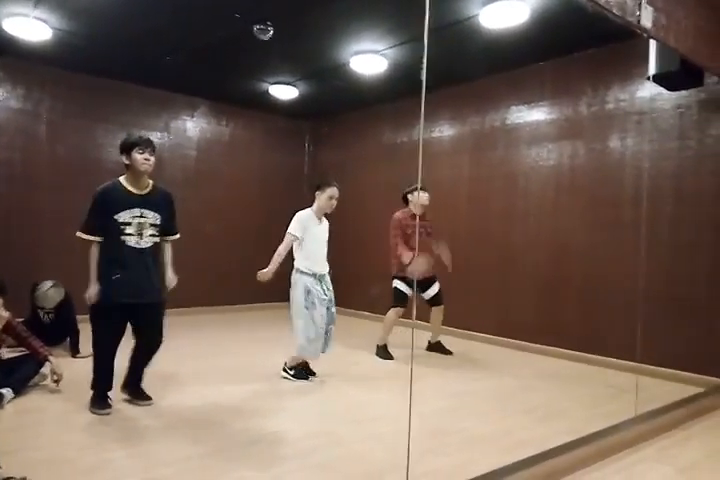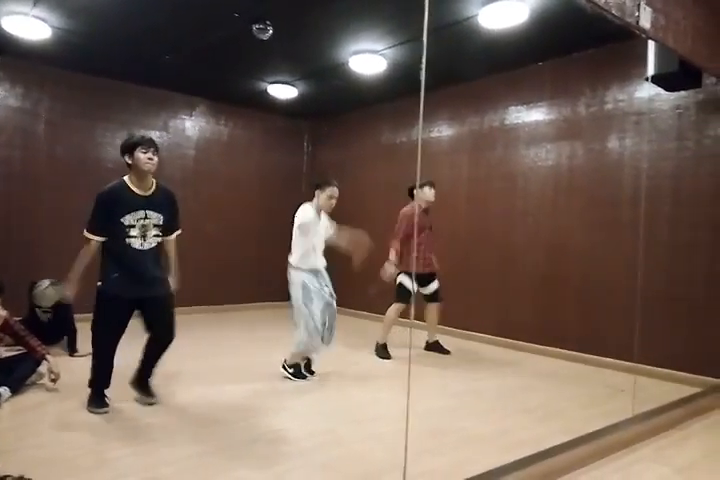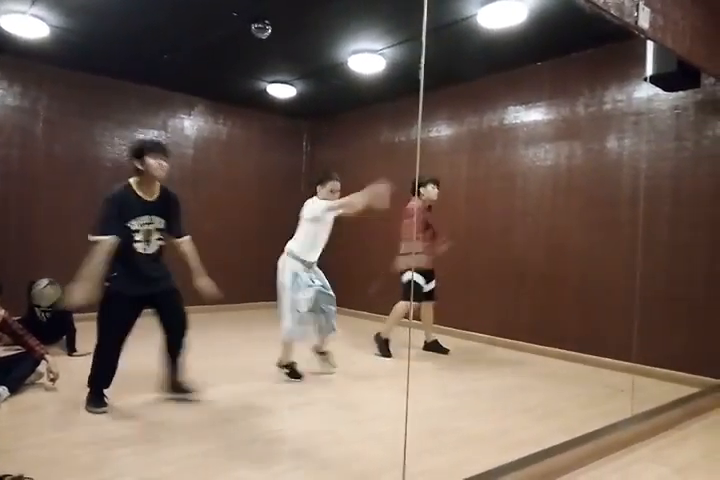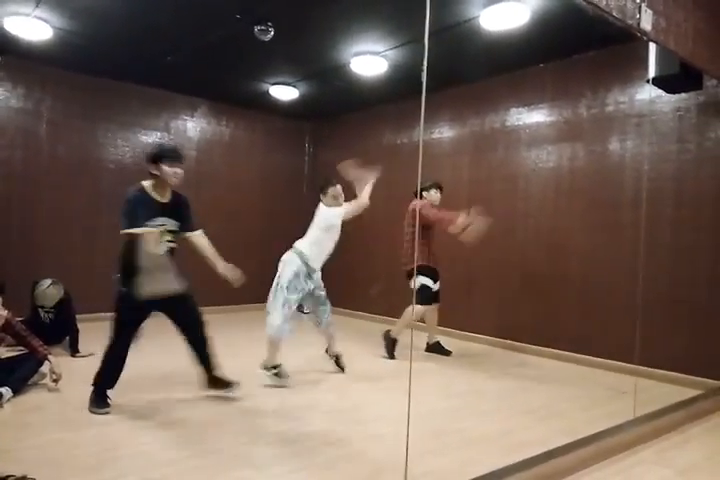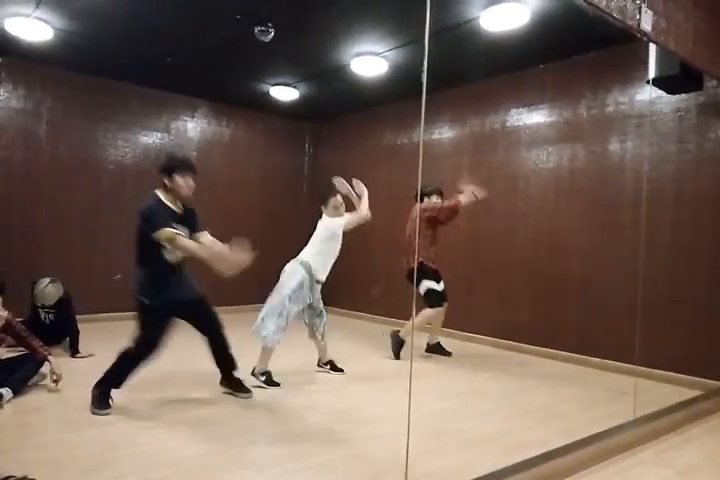
dt=0.1s
person 1, frame 1
left shoulder: (163, 198)
right shoulder: (107, 195)
left elbow: (167, 238)
right elbow: (93, 240)
left wrist: (168, 272)
right wrist: (93, 282)
left hip: (150, 285)
right hip: (114, 285)
left knee: (151, 339)
right knee: (106, 340)
left ankle: (132, 384)
right ankle: (100, 392)
person 1, frame 2
left shoulder: (166, 197)
right shoulder: (111, 195)
left elbow: (169, 238)
right elbow: (94, 241)
left wrist: (172, 273)
right wrist: (73, 280)
left hip: (153, 281)
right hip: (117, 282)
left knee: (164, 333)
right knee: (106, 338)
left ankle: (142, 380)
right ankle: (97, 391)
person 1, frame 3
left shoulder: (169, 200)
right shoulder: (119, 198)
left elbow: (180, 239)
right elbow: (106, 242)
left wrist: (199, 275)
right wrist: (85, 281)
left hip: (156, 276)
right hip: (122, 280)
left knee: (177, 325)
right knee: (112, 337)
left ankle: (173, 380)
right ankle: (96, 391)
person 1, frame 4
left shoulder: (180, 202)
right shoulder: (137, 199)
left elbow: (196, 236)
right elbow: (145, 238)
left wrist: (221, 266)
right wrist: (157, 274)
left hip: (170, 279)
right hip: (137, 281)
left knee: (194, 326)
right knee: (122, 338)
left ankle: (212, 376)
right ankle: (100, 390)
person 1, frame 5
left shoulder: (187, 211)
right shoulder: (154, 210)
left elbow: (205, 239)
right elbow: (177, 241)
left wrist: (231, 254)
right wrist: (218, 258)
left hip: (180, 285)
right hip: (154, 289)
left knee: (214, 328)
right knee: (147, 344)
left ankle: (229, 378)
right ankle: (103, 388)
person 2, frame 1
left shoulder: (325, 223)
right shoulder: (303, 217)
right elbow: (286, 244)
right wrist: (271, 268)
left hip: (322, 279)
right hip: (305, 279)
left knee: (326, 323)
right knee: (311, 325)
left ankle: (302, 360)
right ankle: (291, 365)
person 2, frame 2
left shoulder: (323, 217)
right shoulder: (305, 212)
left elbow: (332, 237)
left wrist: (355, 246)
left hip: (318, 273)
right hip: (301, 273)
left knee: (327, 315)
right knee: (311, 321)
left ankle: (304, 356)
right ankle: (290, 363)
person 2, frame 3
left shoulder: (329, 209)
right shoulder: (313, 205)
left elbow: (353, 207)
right elbow: (337, 204)
left wrist: (373, 197)
right wrist: (369, 193)
left hip: (310, 266)
right hip: (294, 264)
left knee: (327, 304)
right knee: (297, 312)
left ankle: (321, 348)
right ankle: (285, 361)
person 2, frame 4
left shoulder: (336, 212)
right shoulder: (329, 214)
left elbow: (358, 204)
right elbow: (361, 204)
left wrist: (360, 181)
right wrist: (368, 183)
left hip: (311, 268)
right hip: (297, 264)
left knee: (322, 307)
right knee: (282, 309)
left ankle: (332, 351)
right ankle: (271, 364)
person 2, frame 5
left shoulder: (337, 221)
right shoulder: (329, 224)
left elbow: (363, 215)
right elbow: (363, 215)
left wrist: (351, 193)
right wrist: (364, 193)
left hip: (311, 279)
right hip: (300, 274)
left knee: (317, 317)
right knee: (279, 317)
left ankle: (324, 360)
right ankle: (260, 369)
person 3, frame 1
left shoulder: (425, 219)
right shoulder: (400, 217)
right elbow: (396, 244)
left wrist: (440, 250)
right wrist: (410, 260)
left hip: (426, 272)
right hip: (405, 272)
left knee: (438, 305)
right knee: (398, 308)
left ankle: (434, 342)
right ankle: (381, 345)
person 3, frame 2
left shoulder: (426, 214)
right shoulder: (408, 213)
right elbow: (397, 238)
left wrist: (432, 259)
right wrist: (391, 261)
left hip: (427, 267)
right hip: (409, 267)
left knee: (434, 302)
right knee: (400, 304)
left ankle: (431, 341)
right ankle: (381, 344)
person 3, frame 3
left shoulder: (427, 209)
right shoulder: (415, 207)
right elbow: (410, 231)
right wrist: (409, 253)
left hip: (426, 263)
right hip: (416, 262)
left knee: (428, 301)
right knee: (410, 301)
left ankle: (430, 341)
right ankle: (383, 337)
person 3, frame 4
left shoulder: (432, 210)
right shoulder: (418, 207)
left elbow: (448, 223)
right elbow: (437, 217)
right wrist: (467, 218)
left hip: (426, 263)
right hip: (417, 264)
left knee: (433, 303)
right knee: (423, 304)
left ankle: (432, 342)
right ankle: (393, 335)
person 3, frame 5
left shoulder: (433, 215)
right shoulder: (423, 209)
left elbow: (451, 211)
right elbow: (453, 205)
left wrist: (468, 194)
right wrist: (471, 194)
left hip: (425, 266)
right hip: (420, 266)
left knee: (441, 305)
right knee: (436, 308)
left ankle: (433, 343)
right ankle: (401, 336)
